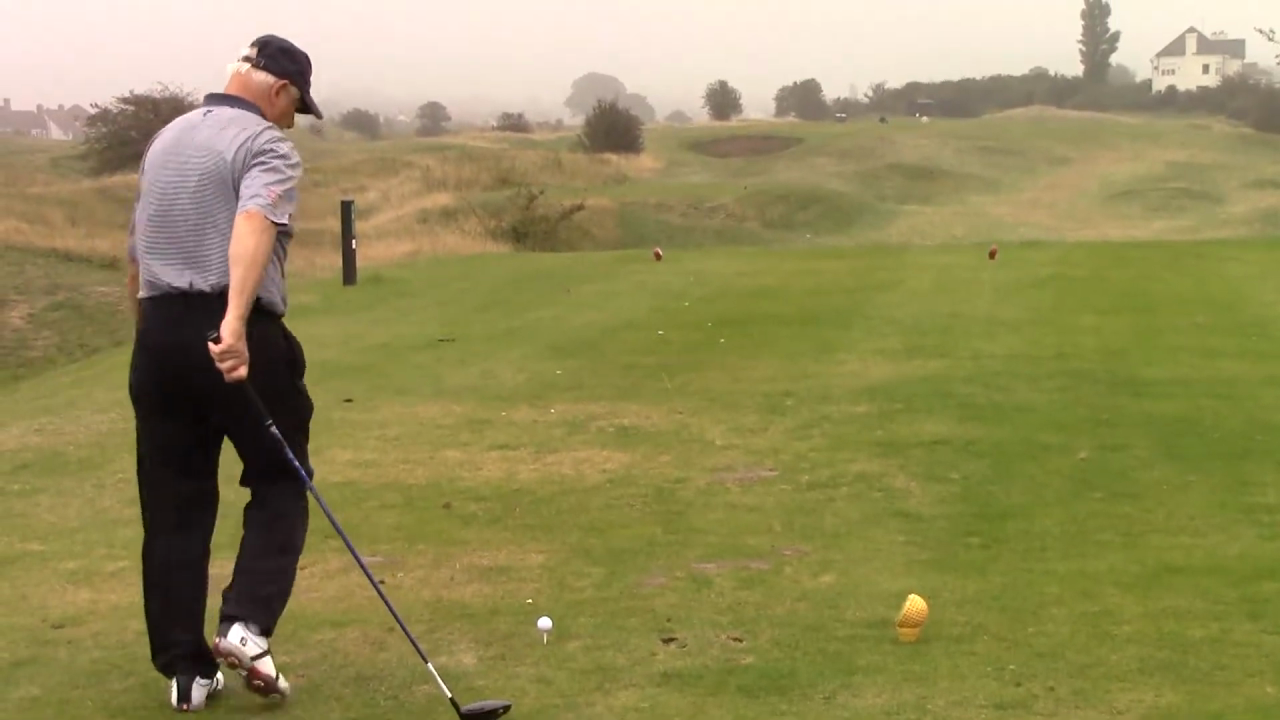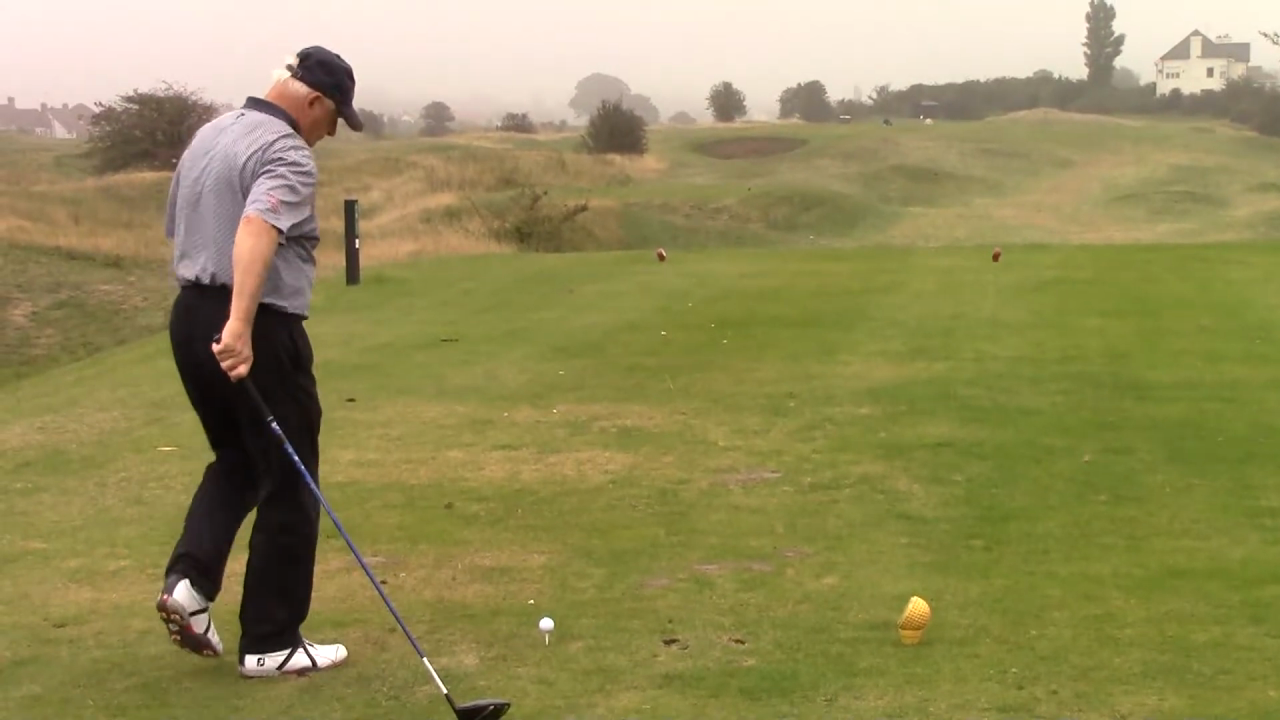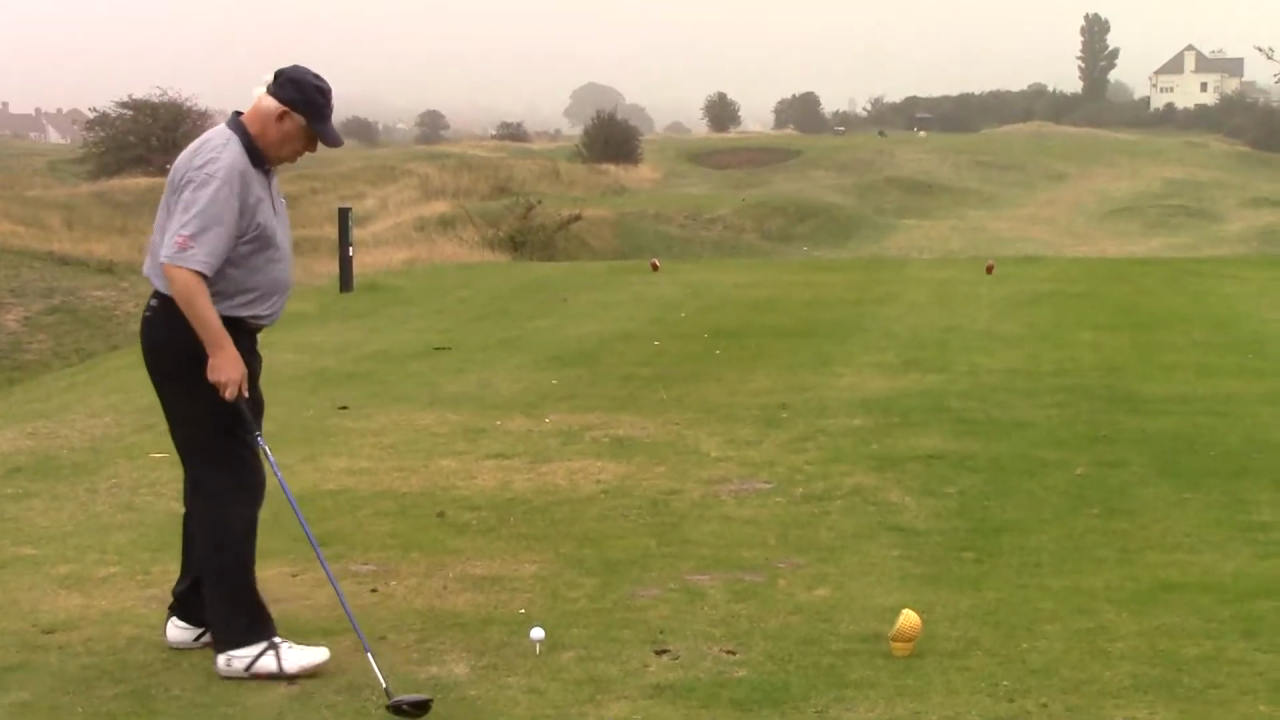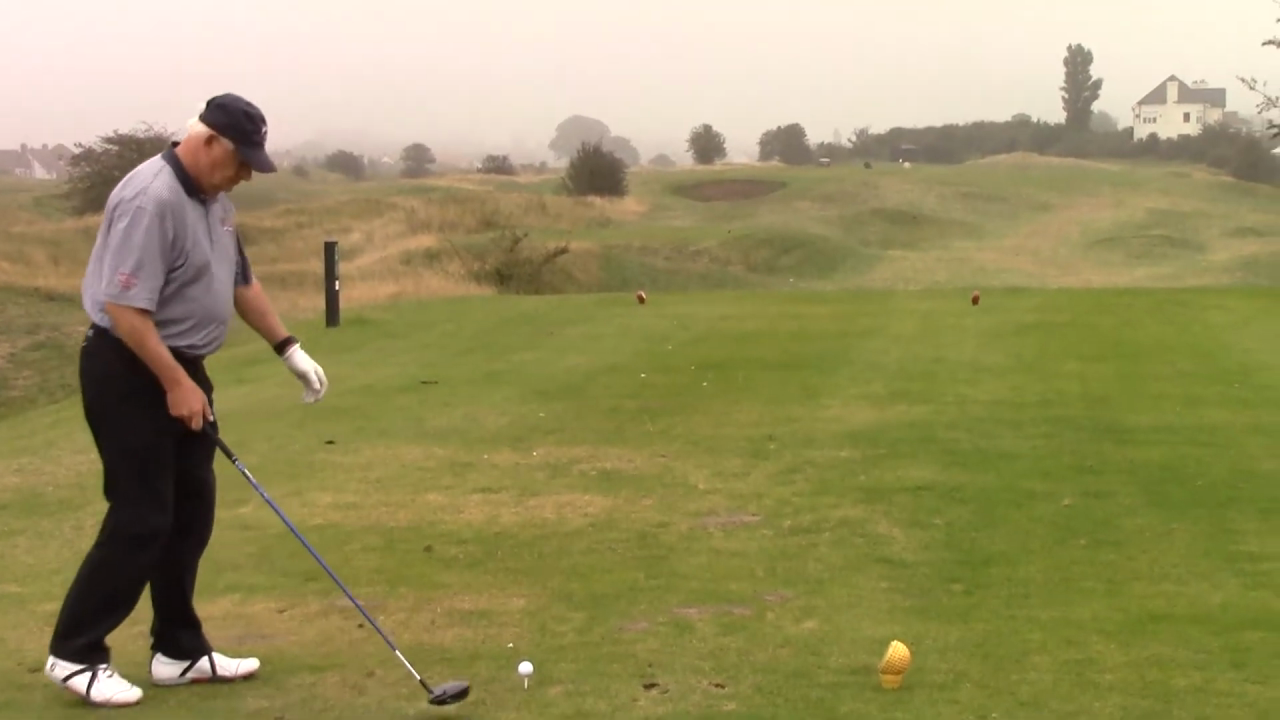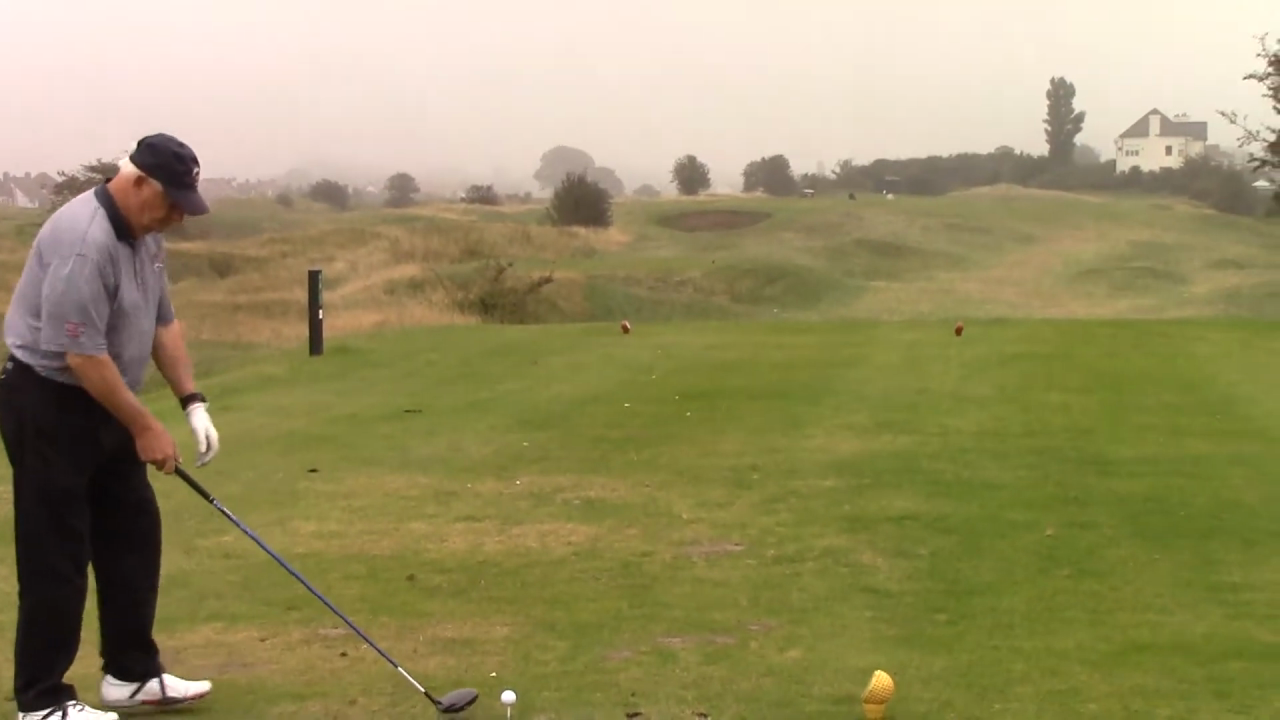
dt=0.4s
person 1, frame 1
left shoulder: (165, 139)
right shoulder: (266, 146)
left elbow: (138, 252)
right elbow: (253, 224)
right wrist: (236, 324)
left hip: (159, 333)
right hip: (229, 337)
left knee: (173, 509)
right knee: (279, 484)
left ankle: (186, 671)
right ankle: (244, 626)
person 1, frame 2
left shoulder: (208, 135)
right shoulder: (286, 154)
left elbow: (178, 229)
right elbow: (256, 231)
right wrist: (240, 326)
left hip: (190, 317)
right hip: (257, 333)
left knee: (237, 464)
right knee: (288, 486)
left ankle: (188, 579)
right ankle: (269, 642)
person 1, frame 3
left shoulder: (248, 160)
right shoulder: (222, 166)
right elbow: (181, 265)
right wrist: (221, 350)
left hip: (216, 334)
right hip: (194, 337)
left knee: (217, 471)
right knee: (231, 478)
left ankle: (195, 614)
right ankle: (242, 639)
person 1, frame 4
left shoulder: (212, 198)
right shoulder: (150, 199)
left elbow: (241, 282)
right elbow: (123, 306)
left wrist: (289, 348)
right wrist: (178, 384)
left hip: (178, 369)
right hip: (130, 372)
left knee: (190, 511)
right knee: (142, 515)
left ankle: (178, 649)
right ankle: (75, 652)
person 1, frame 5
left shoulder: (144, 234)
right shoulder: (83, 242)
left elbow: (162, 323)
right elbow: (84, 355)
left wrist: (193, 403)
right wrist: (146, 428)
left hip: (100, 405)
right hip: (48, 406)
left knee: (132, 533)
right knee: (56, 554)
left ankle: (131, 673)
